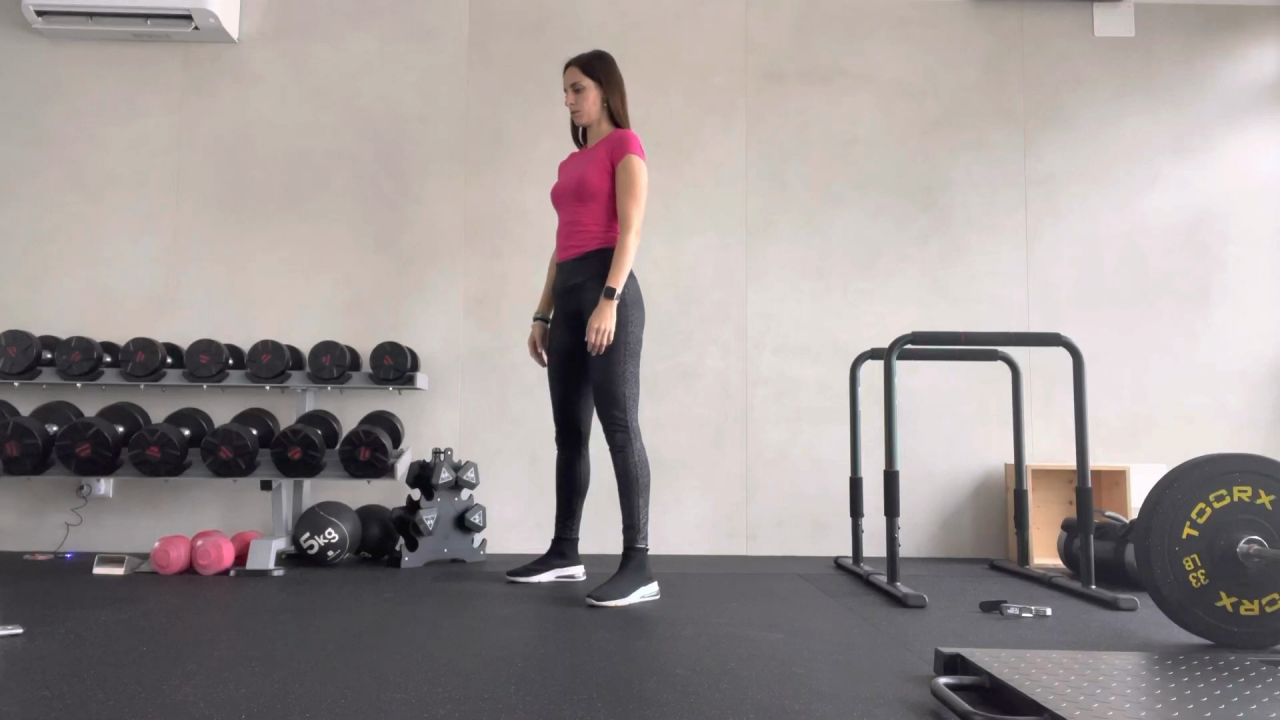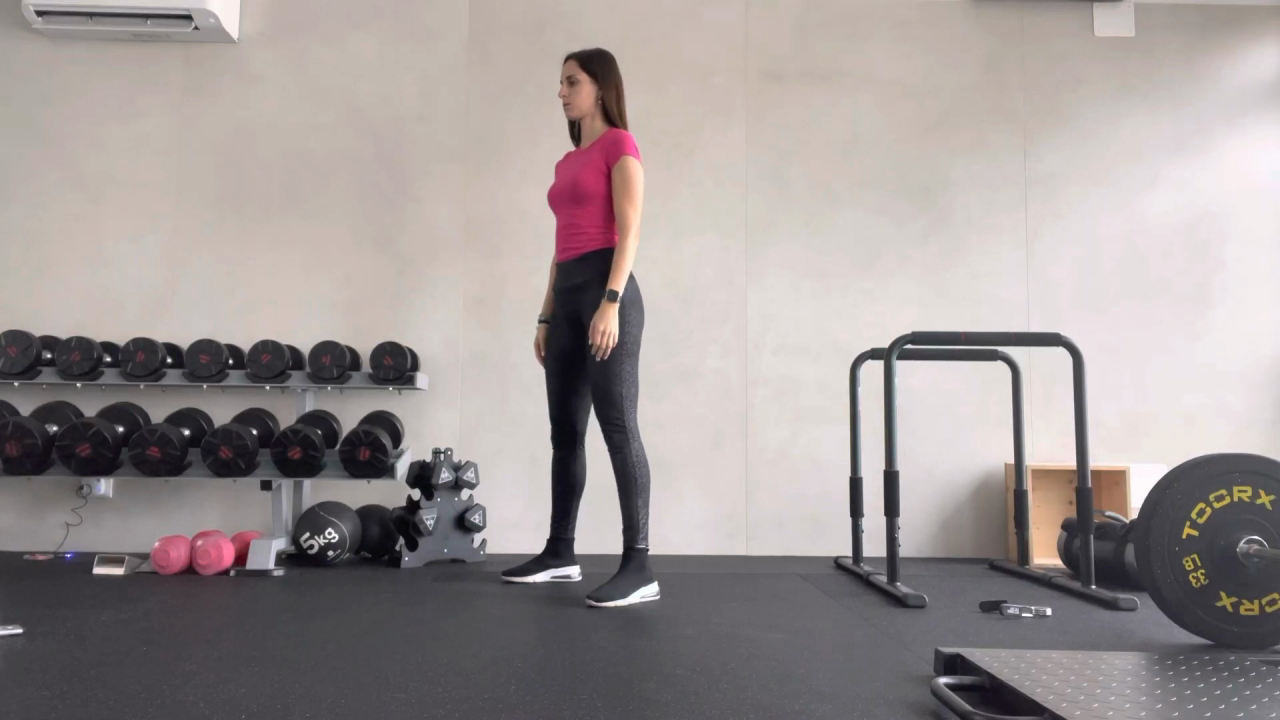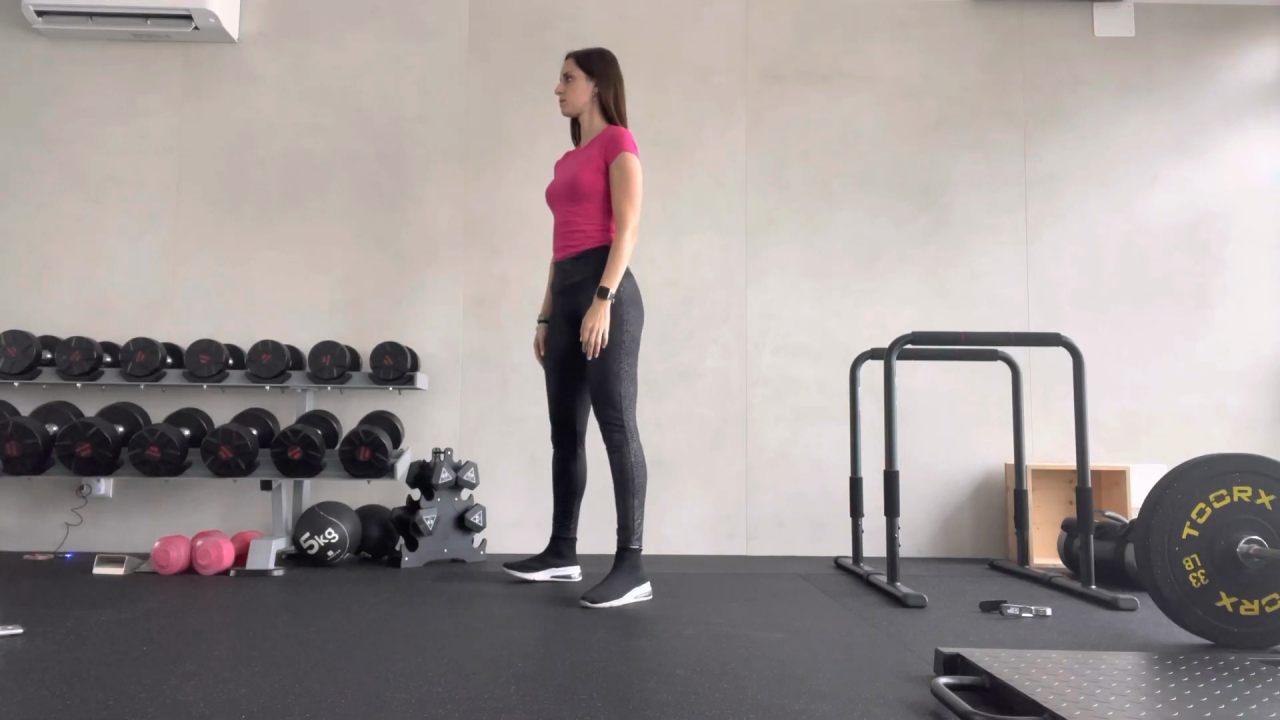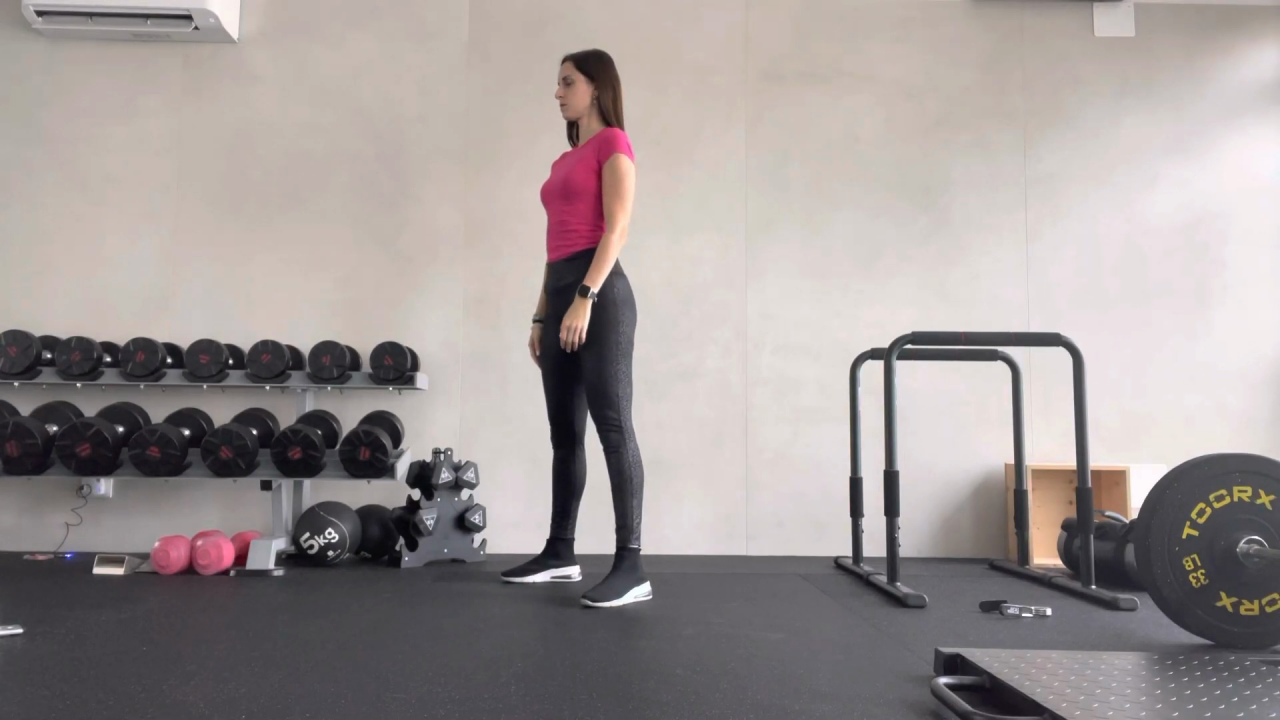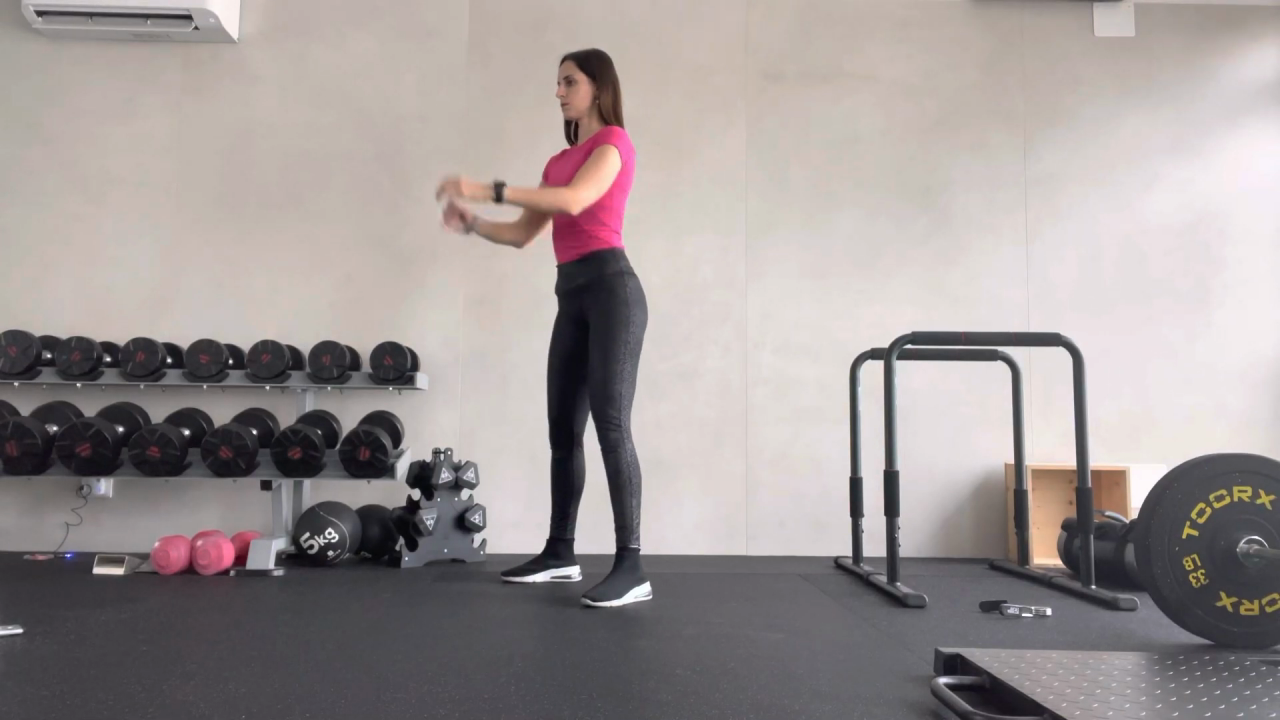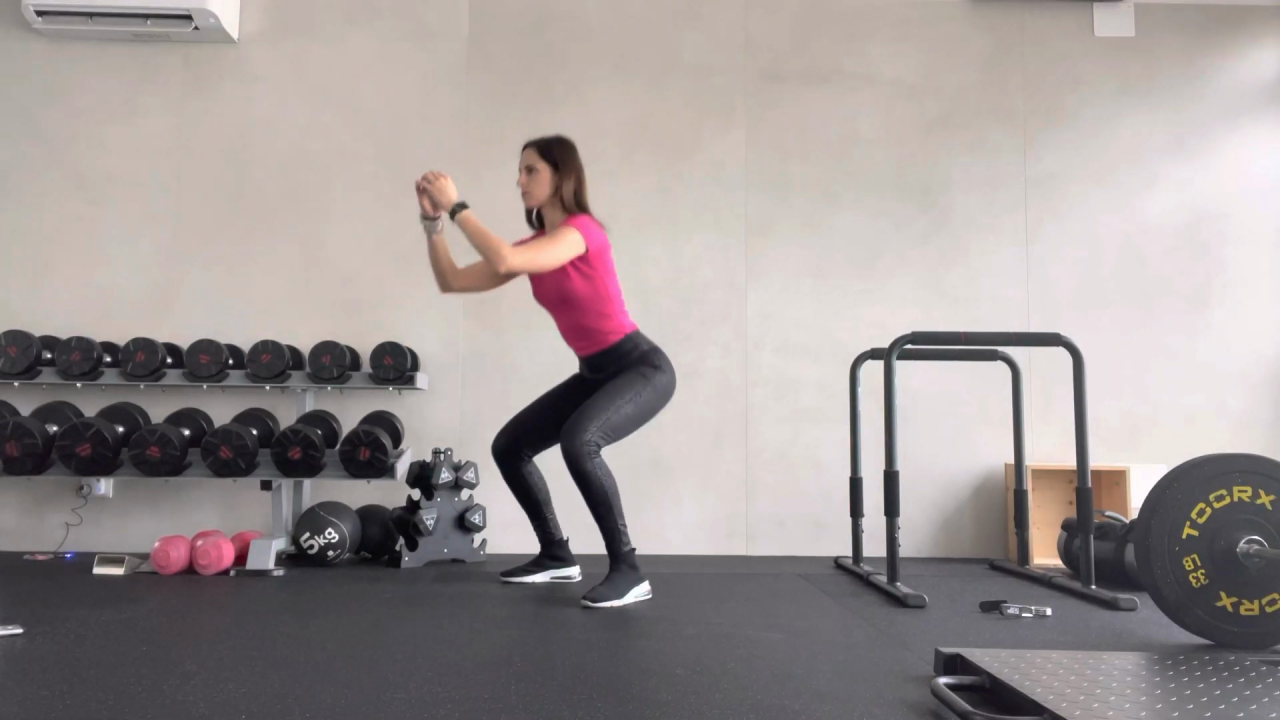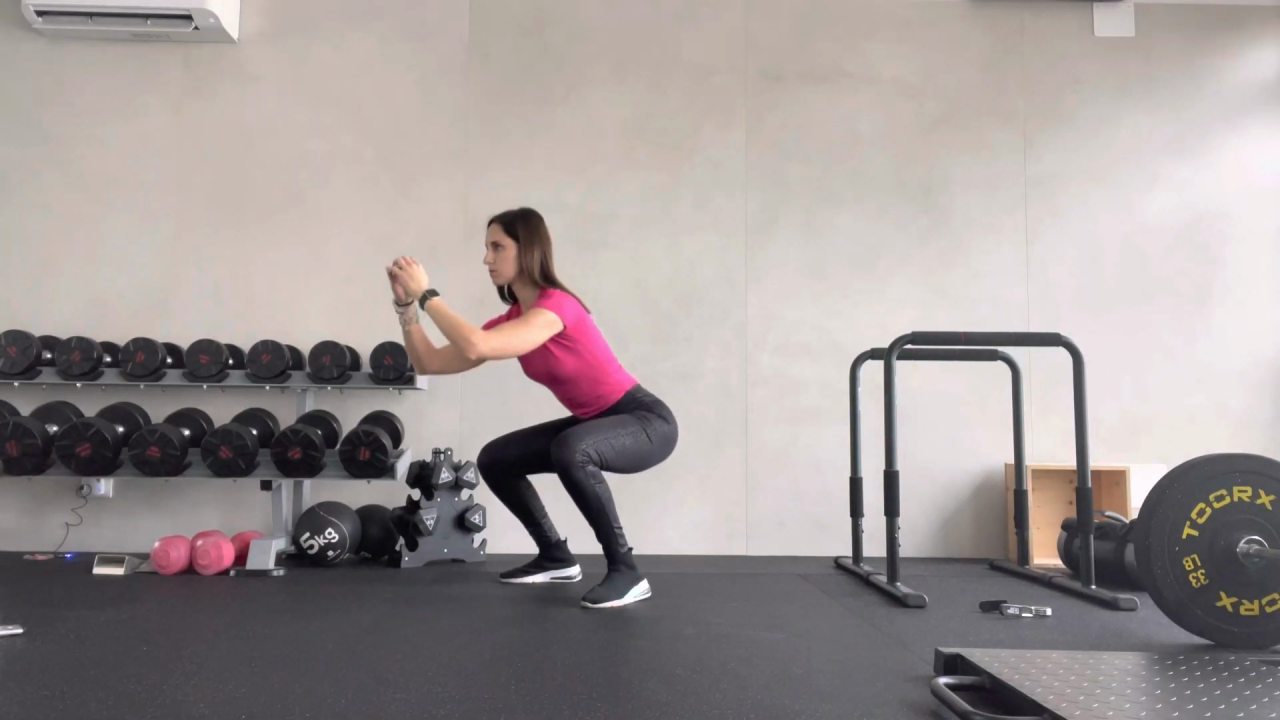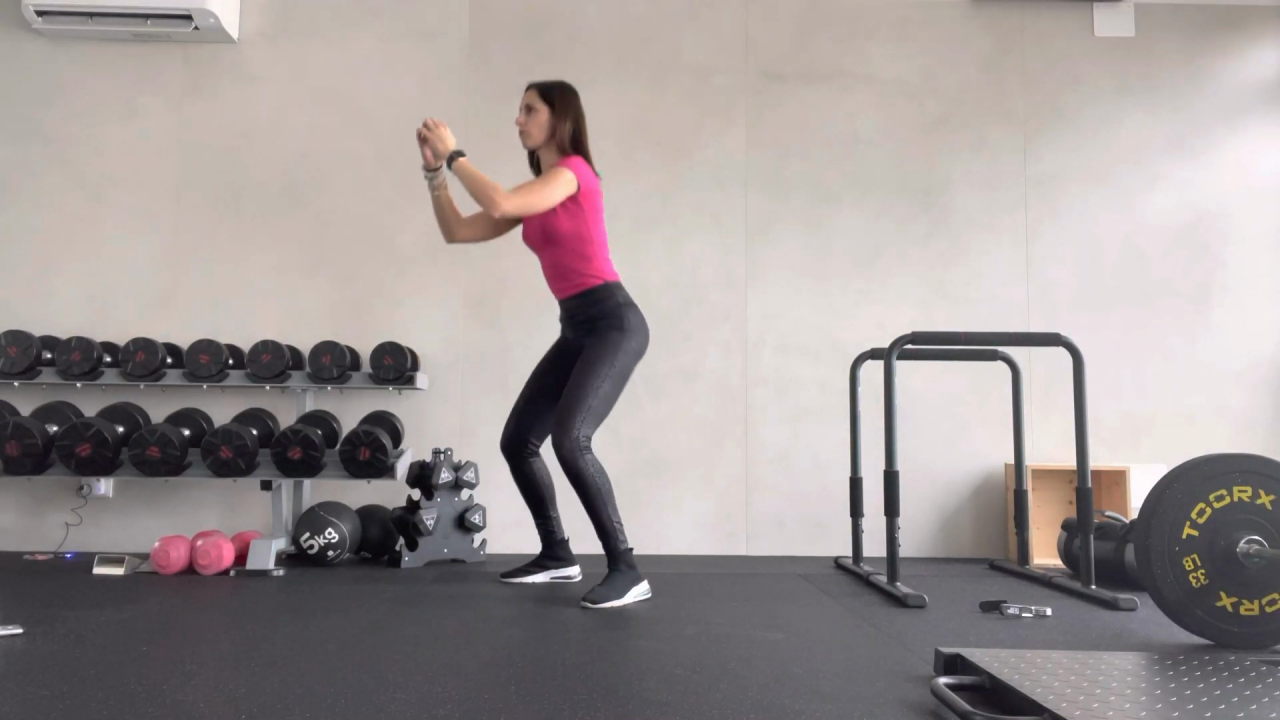
dt=0.5s
person 1, frame 1
left shoulder: (625, 145)
right shoulder: (570, 163)
left elbow: (630, 229)
left wrist: (608, 299)
right wrist: (541, 315)
left hip: (605, 289)
right hip: (568, 295)
left knee: (619, 426)
right knee: (569, 432)
left ankle: (637, 566)
right ankle: (564, 551)
person 1, frame 2
left shoulder: (619, 145)
right shoulder: (567, 162)
left elbow: (628, 231)
left wrist: (611, 302)
right wrist: (545, 316)
left hip: (606, 291)
right hip: (568, 296)
left knee: (618, 425)
right knee: (564, 431)
left ankle: (638, 566)
right ankle: (560, 551)
person 1, frame 3
left shoulder: (618, 142)
right shoulder: (567, 160)
left elbow: (626, 228)
left wrist: (603, 300)
right wrist: (545, 316)
left hip: (605, 289)
right hip: (568, 294)
left knee: (616, 426)
right knee: (565, 430)
left ankle: (631, 566)
right ankle: (562, 551)
person 1, frame 4
left shoulder: (613, 143)
right shoulder: (565, 160)
left elbow: (616, 229)
left wrist: (584, 299)
right wrist: (541, 315)
left hip: (598, 290)
right hip: (562, 292)
left knee: (612, 426)
right knee: (564, 431)
left ankle: (631, 566)
right ankle: (560, 551)
person 1, frame 5
left shoulder: (613, 142)
right shoulder: (560, 161)
left elbow: (573, 203)
right elbow: (521, 233)
left wrist: (491, 190)
right wrist: (472, 220)
left hip: (611, 290)
right hip: (572, 296)
left knee: (611, 427)
right knee: (563, 429)
left ankle: (631, 567)
right ankle: (560, 552)
person 1, frame 6
left shoulder: (581, 229)
right shoulder: (536, 245)
left elbow: (504, 261)
right elbow: (451, 281)
left wrist: (457, 207)
right wrist: (433, 220)
left hip: (642, 368)
right hip: (597, 372)
left knee: (578, 440)
right knee: (508, 446)
left ankle: (627, 569)
right ankle: (557, 554)
person 1, frame 7
left shoulder: (556, 306)
right shoulder: (515, 319)
left elbow: (476, 347)
right elbow: (428, 363)
left wrist: (427, 293)
right wrist: (406, 304)
left hip: (647, 421)
right hip: (599, 421)
left knee: (570, 450)
right knee: (494, 459)
left ankle: (626, 570)
right ankle: (556, 554)
person 1, frame 8
left shoulder: (573, 170)
right shoulder: (536, 196)
left elbow: (499, 204)
right elbow: (456, 231)
left wrist: (454, 154)
right wrist: (434, 170)
left hip: (614, 322)
right hip: (577, 330)
left knee: (569, 438)
right knee: (516, 441)
left ankle: (626, 570)
right ankle: (557, 554)
